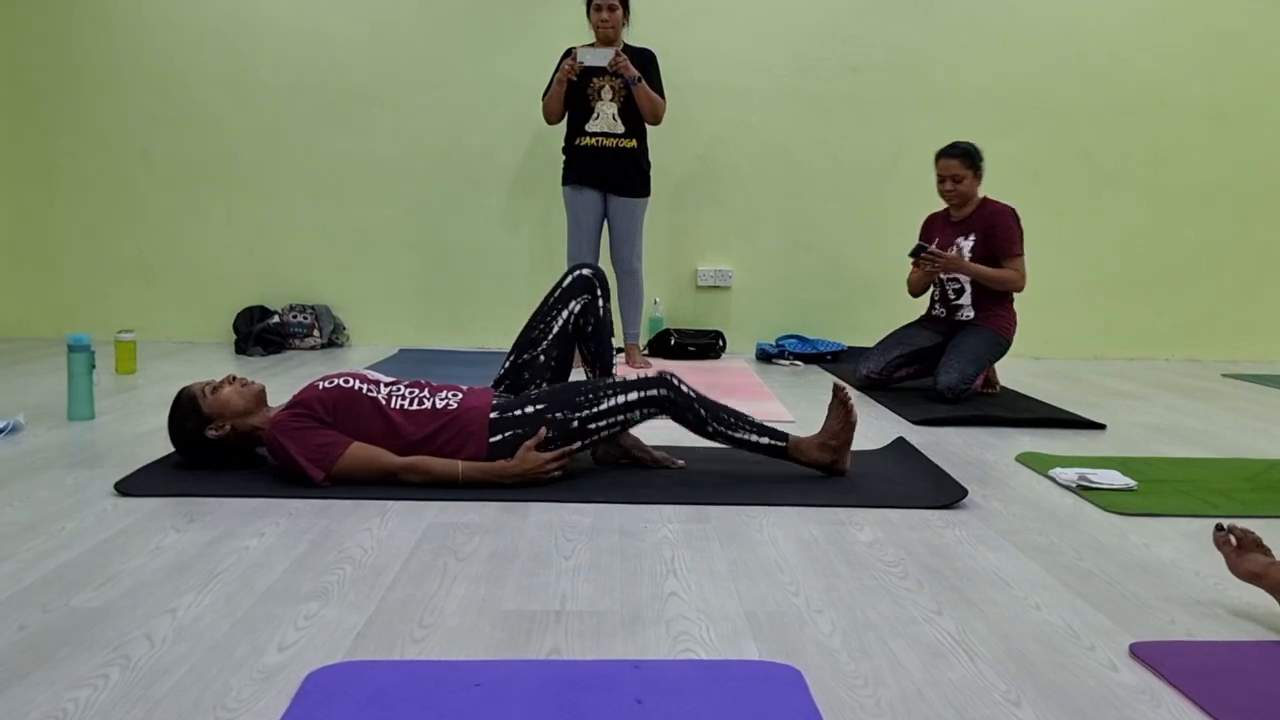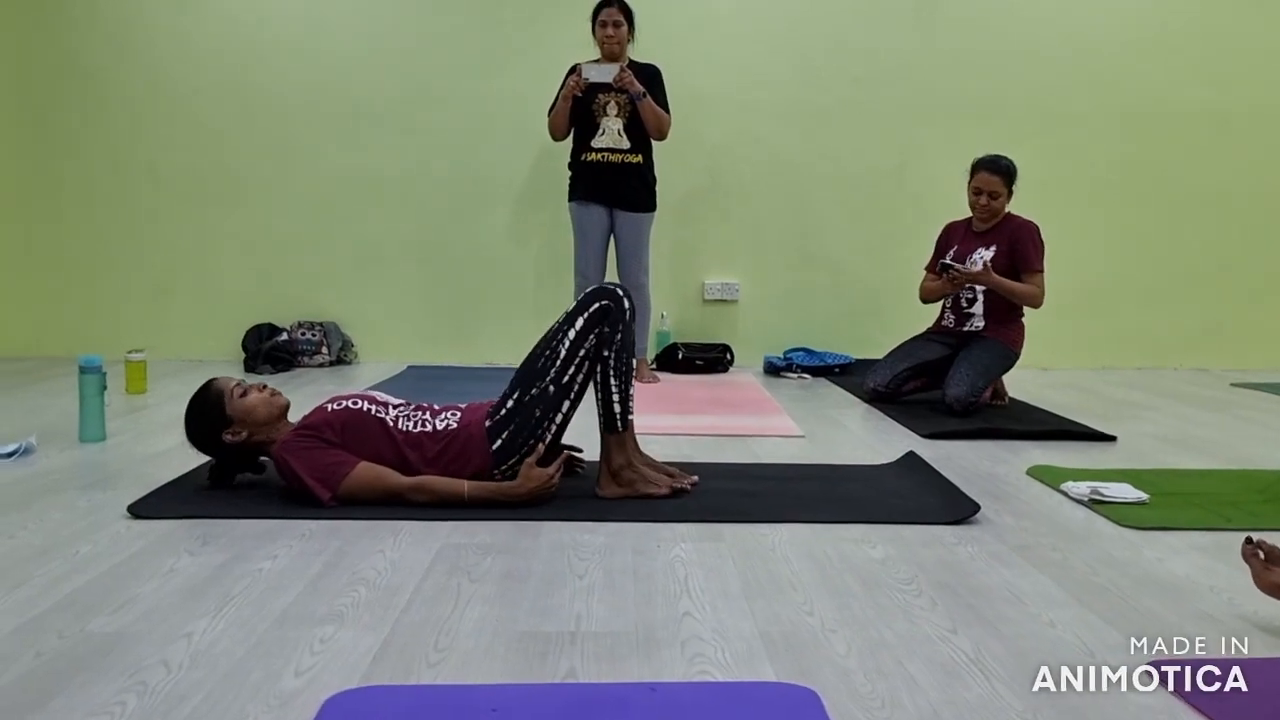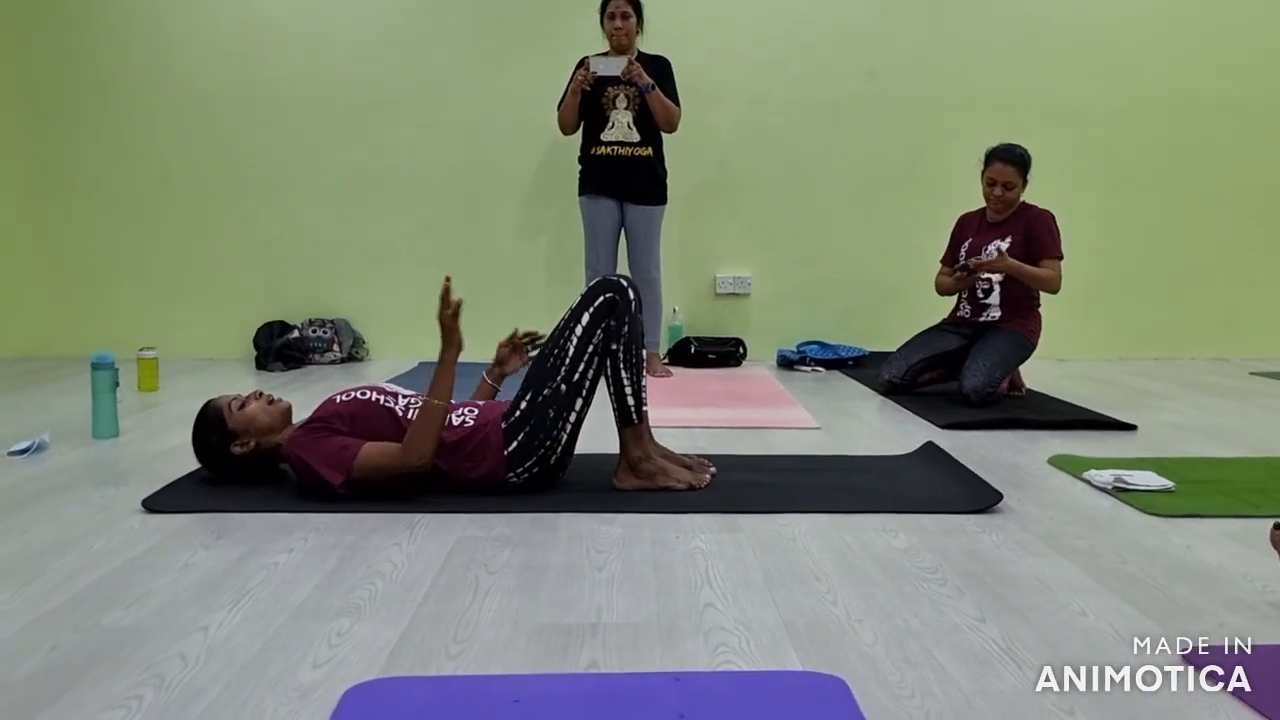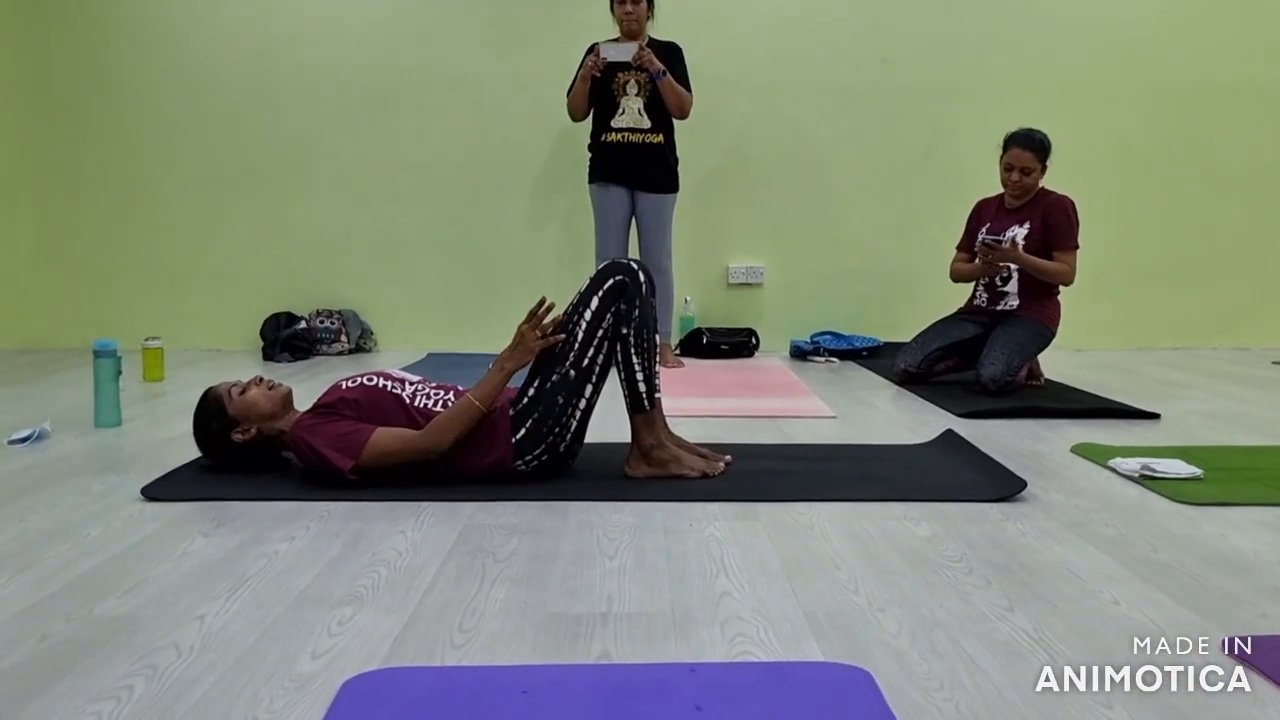
dt=1s
person 1, frame 1
left shoulder: (303, 410)
right shoulder: (288, 436)
right elbow: (401, 468)
right wrist: (502, 473)
left hip: (496, 404)
right hip: (496, 436)
left knee: (585, 280)
right knee: (659, 387)
left ankle: (612, 437)
right ankle: (806, 450)
person 1, frame 2
left shoulder: (311, 431)
right shoulder: (296, 454)
right elbow: (407, 489)
left wrist: (539, 442)
right wrist: (510, 491)
left hip: (492, 430)
right hip: (499, 450)
left knee: (608, 303)
right knee: (607, 307)
left ankle: (625, 456)
right ankle: (619, 472)
person 1, frame 3
left shoulder: (319, 431)
right shoulder: (309, 451)
right elbow: (415, 459)
left wrist: (497, 373)
right wrist: (449, 356)
left hip: (505, 429)
right hip: (518, 452)
left knee: (614, 292)
right knee: (609, 301)
left ankle: (642, 448)
right ankle: (637, 464)
person 1, frame 4
left shoulder: (323, 416)
right shoulder: (314, 437)
right elbow: (430, 443)
left wrist: (509, 357)
right wrist: (510, 364)
left hip: (516, 416)
right hip: (525, 440)
left knee: (625, 276)
right knee: (619, 285)
left ankle: (655, 436)
right ankle: (651, 451)
person 2, frame 1
left shoulder: (643, 58)
right shoulder: (573, 56)
left elbow: (657, 117)
right elbow: (550, 118)
left wrist: (632, 75)
right wrist: (561, 80)
left hip: (629, 179)
right hip: (581, 177)
left knee: (628, 264)
right knee: (581, 263)
left ankle: (632, 346)
person 2, frame 2
left shoulder: (648, 74)
right shoulder: (578, 72)
left elbow: (661, 131)
right elbow: (556, 133)
left wrist: (637, 91)
right wrist: (567, 95)
left hip: (635, 192)
right hip: (588, 192)
left knee: (635, 278)
right knee: (587, 277)
left ankle: (640, 360)
person 2, frame 3
left shoulder: (657, 65)
right shoulder: (588, 66)
left elbow: (671, 124)
right elbow: (566, 127)
left wrist: (646, 84)
right wrist: (575, 89)
left hip: (645, 185)
right hip: (598, 185)
left knee: (647, 271)
right knee: (599, 271)
left ankle: (652, 353)
person 2, frame 4
left shoulder: (668, 52)
right shoulder: (597, 52)
left elbow: (683, 110)
right elbow: (576, 114)
left wrist: (657, 69)
right wrist: (585, 76)
left hip: (657, 174)
right hip: (608, 173)
left knee: (658, 260)
right knee: (609, 260)
left ankle: (664, 344)
person 3, frame 1
left shoulder: (999, 216)
right shoulder: (933, 223)
left elbow: (1017, 280)
right elbow: (914, 289)
left wrist: (963, 267)
right wrist: (926, 273)
left hip: (987, 324)
right hip: (938, 322)
left knee: (950, 385)
right knee: (866, 373)
left ankle: (978, 370)
right ankle: (946, 362)
person 3, frame 2
left shoulder: (1022, 231)
right shoulder: (952, 231)
left elbow: (1036, 297)
right elbow: (925, 292)
left wrist: (991, 280)
right wrist: (945, 285)
left hip: (995, 337)
right hip: (947, 332)
left knee: (958, 397)
right knee: (876, 385)
left ankle: (987, 382)
right ankle: (958, 372)
person 3, frame 3
left shoulder: (1037, 220)
right shoulder: (966, 222)
left elbow: (1053, 282)
right elbow: (940, 283)
left wrist: (1009, 265)
right wrist: (958, 282)
left hip: (1012, 327)
right hip: (963, 323)
left knee: (975, 388)
right knee: (890, 376)
left ankle: (1002, 373)
right ankle: (974, 363)
person 3, frame 4
left shoulder: (1057, 207)
right shoulder: (984, 208)
left elbow: (1067, 274)
right elbow: (956, 270)
left wrist: (1017, 258)
right wrist: (982, 268)
left hip: (1030, 315)
right hip: (979, 312)
left knee: (993, 377)
right knee: (906, 366)
left ankle: (1021, 362)
right ankle: (990, 352)
